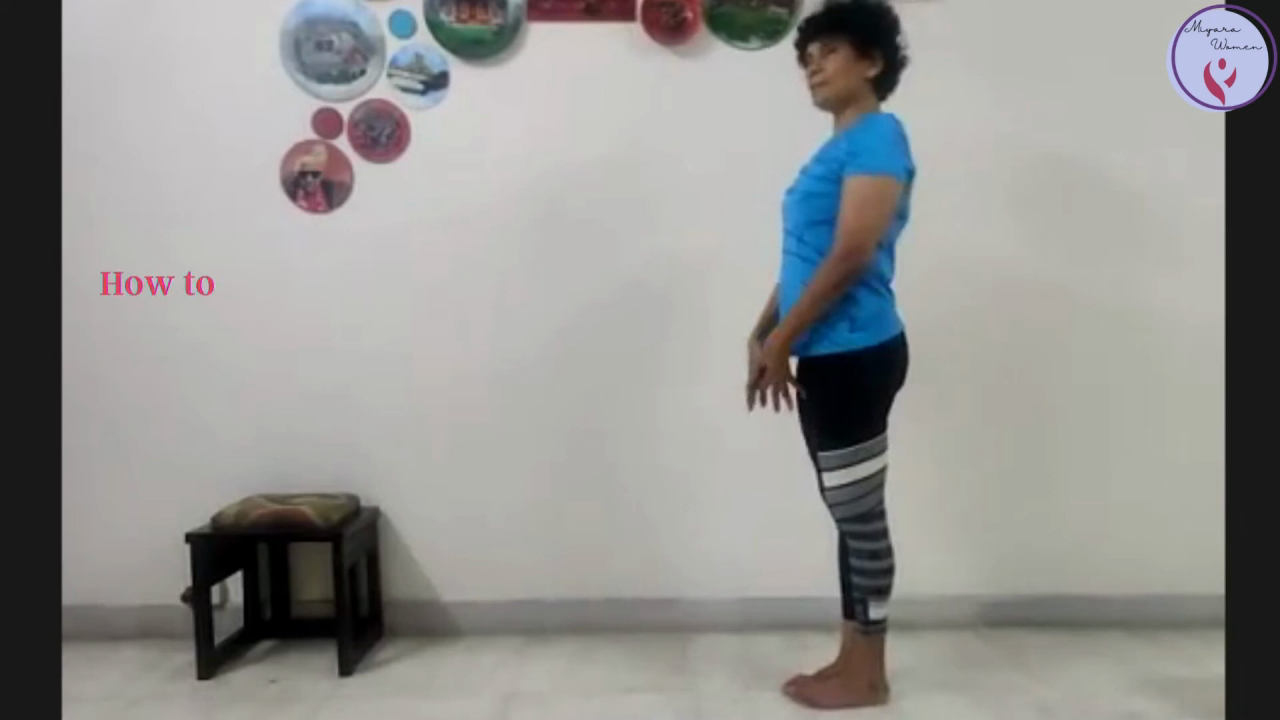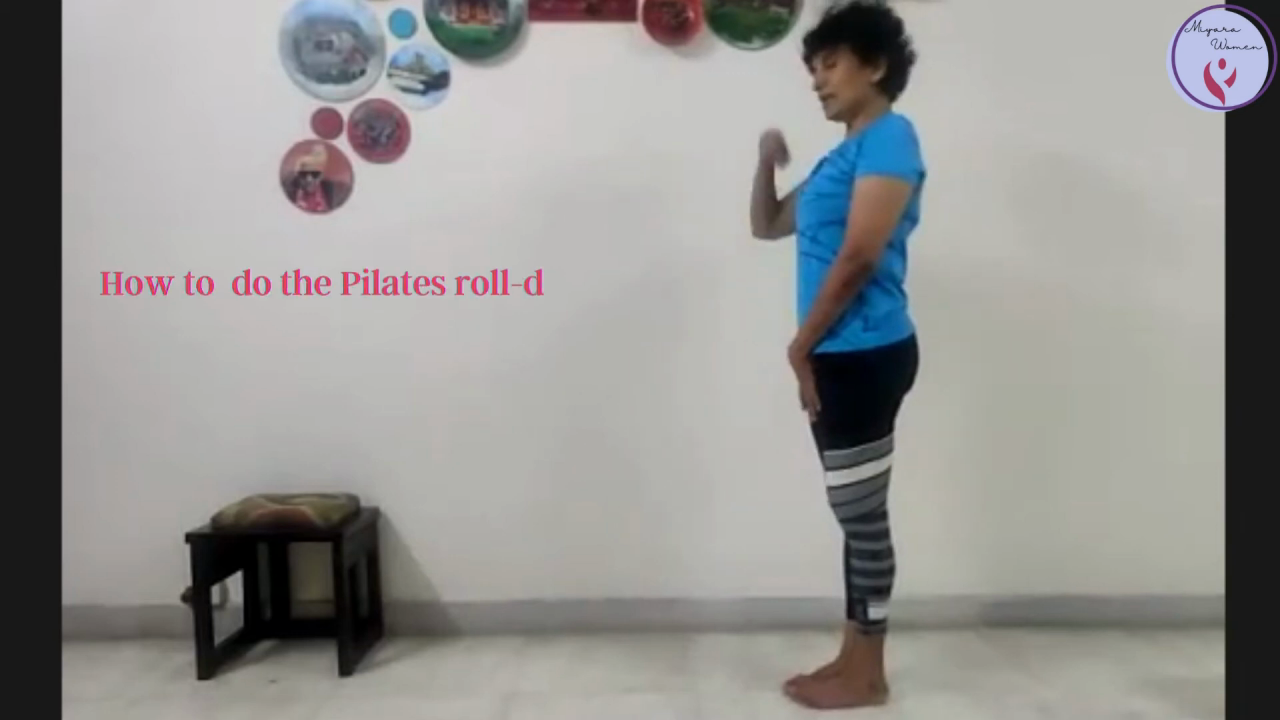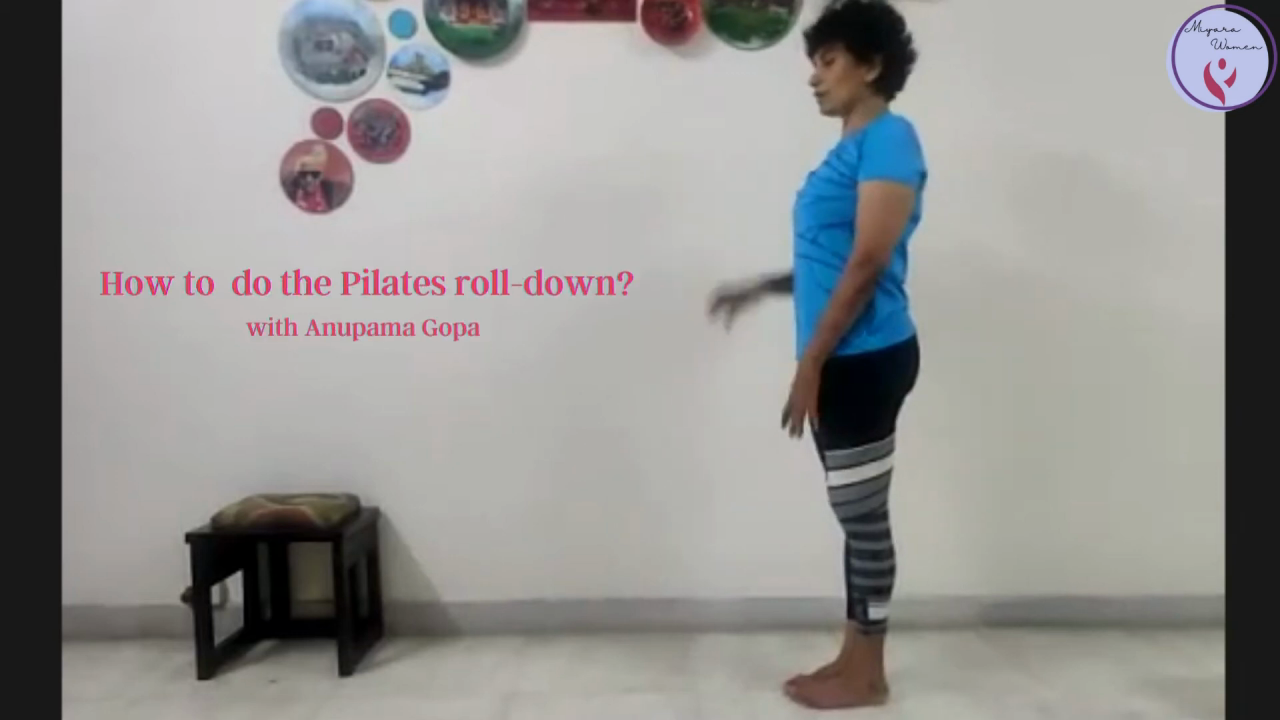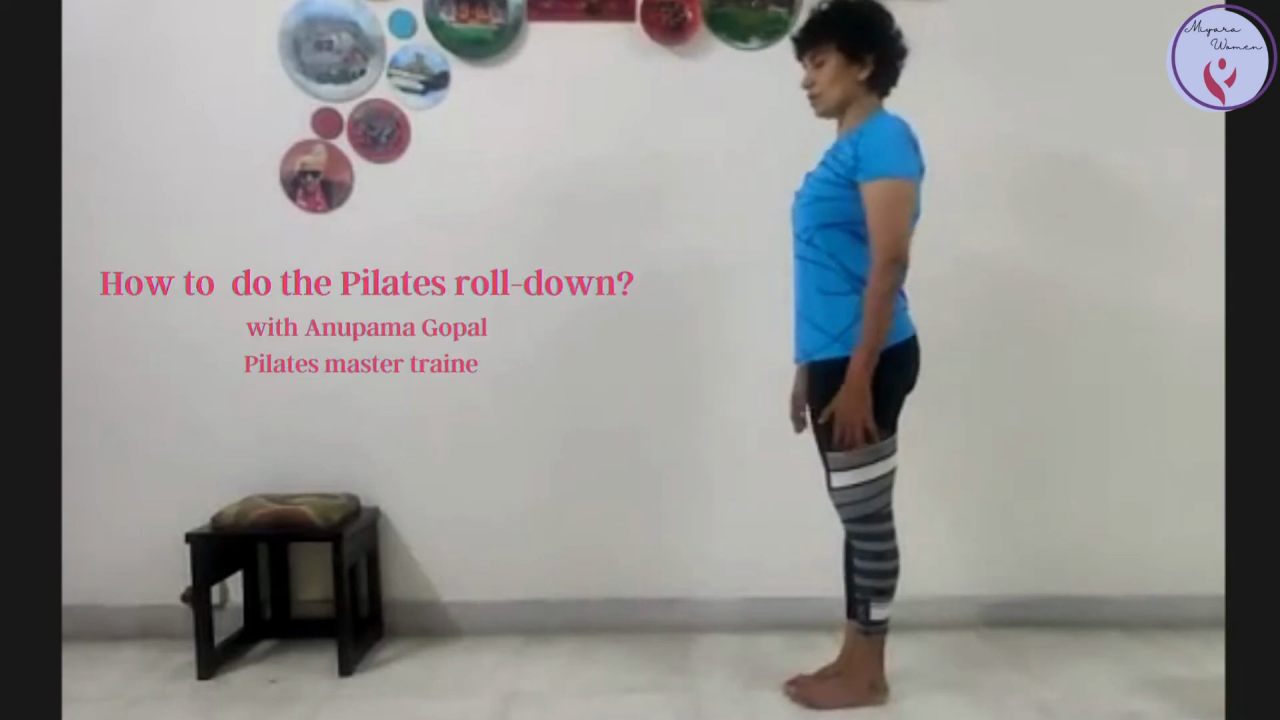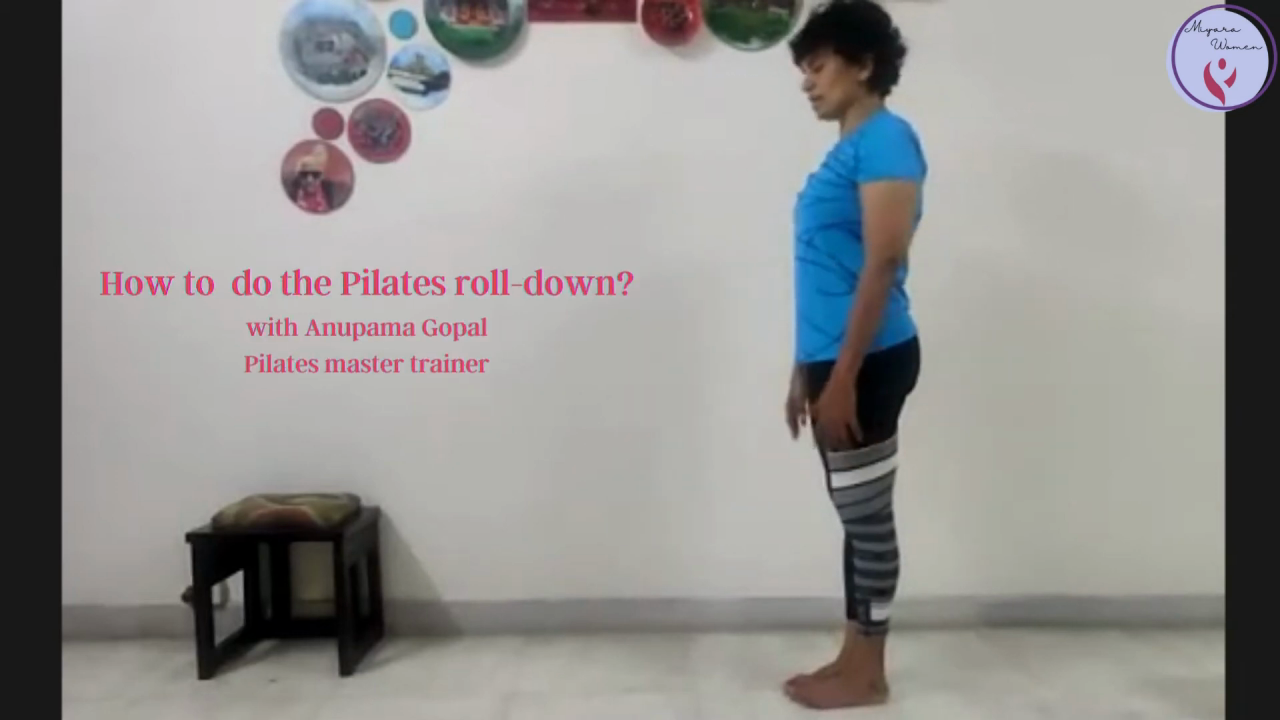
dt=0.5s
person 1, frame 1
left shoulder: (878, 137)
right shoulder: (834, 148)
left elbow: (849, 257)
left wrist: (777, 342)
right wrist: (761, 338)
left hip: (855, 356)
right hip: (824, 357)
left knee: (860, 517)
right knee: (848, 515)
left ankle: (867, 674)
right ankle: (851, 661)
person 1, frame 2
left shoulder: (889, 138)
right shoulder: (841, 156)
left elbow: (858, 256)
right elbow: (768, 223)
left wrist: (801, 345)
right wrist: (766, 165)
left hip: (865, 355)
right hip: (839, 356)
left knee: (862, 516)
right knee: (853, 515)
left ankle: (865, 673)
right ankle: (852, 660)
person 1, frame 3
left shoulder: (889, 139)
right shoulder: (849, 148)
left elbow: (870, 262)
left wrist: (812, 364)
right wrist: (760, 288)
left hip: (861, 359)
right hip: (833, 358)
left knee: (864, 516)
right knee: (852, 516)
left ankle: (865, 674)
right ankle: (853, 658)
person 1, frame 4
left shoulder: (883, 138)
right shoulder: (844, 148)
left elbow: (888, 261)
left wrist: (859, 378)
right wrist: (809, 371)
left hip: (863, 362)
right hip: (832, 359)
left knee: (867, 517)
right knee: (854, 515)
left ankle: (867, 673)
right ankle: (853, 659)
person 1, frame 5
left shoulder: (885, 139)
right shoulder: (847, 147)
left elbow: (882, 263)
left wrist: (842, 377)
right wrist: (805, 372)
left hip: (867, 362)
right hip: (834, 360)
left knee: (868, 518)
right knee: (854, 516)
left ankle: (867, 673)
right ankle: (852, 660)
